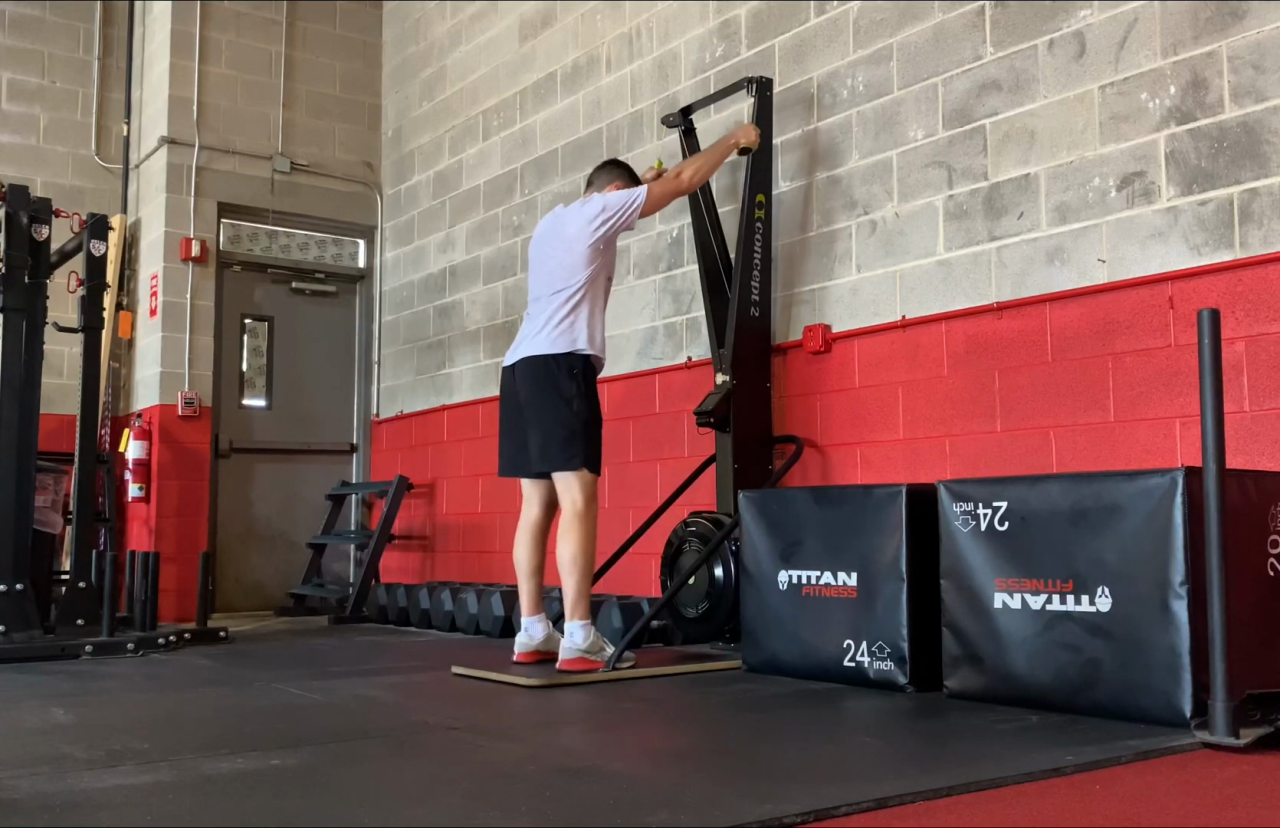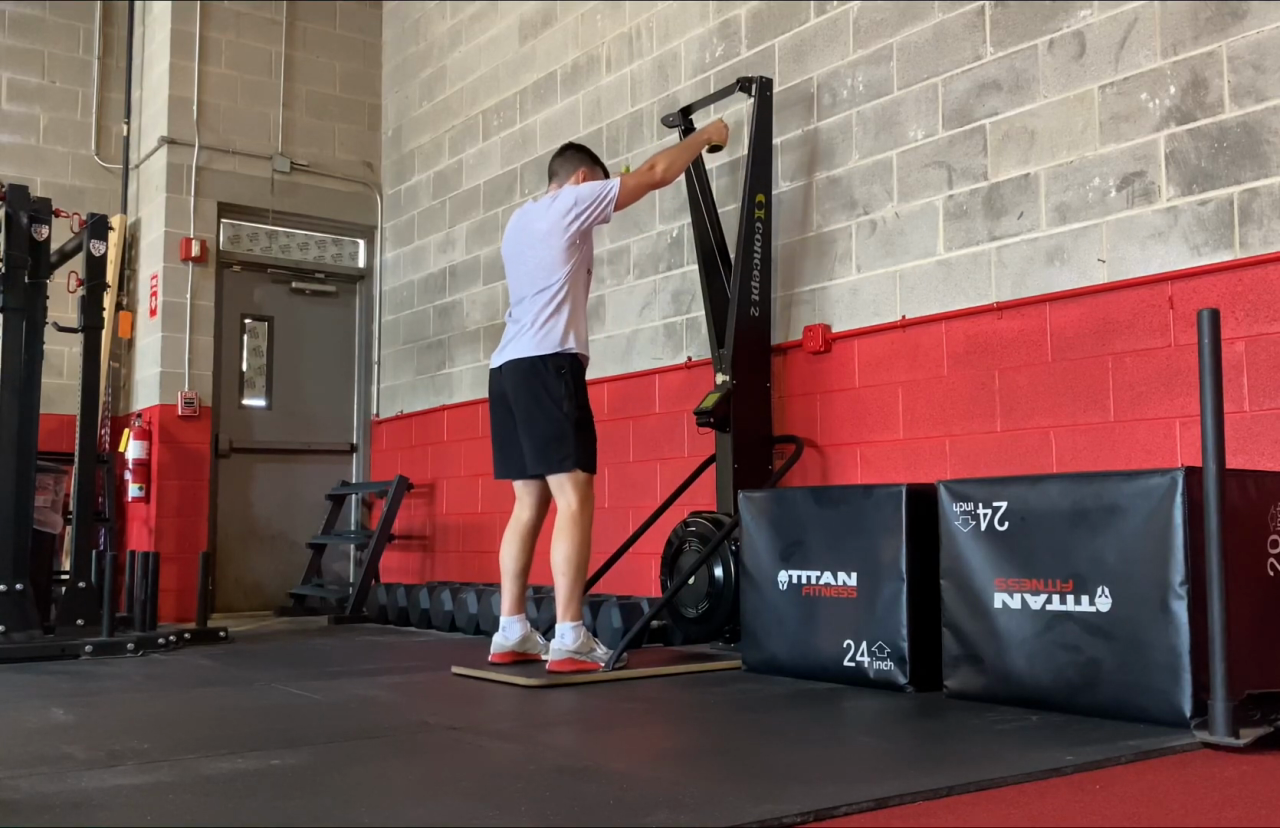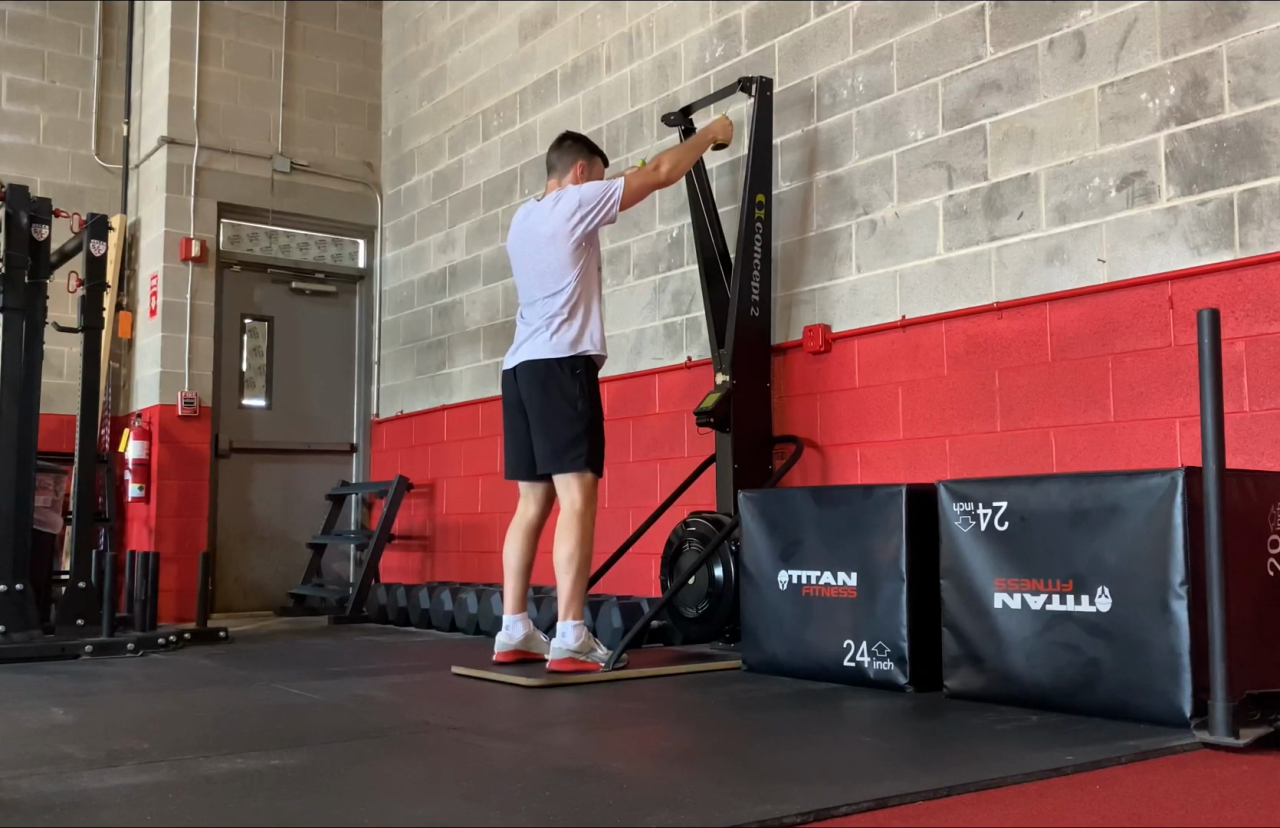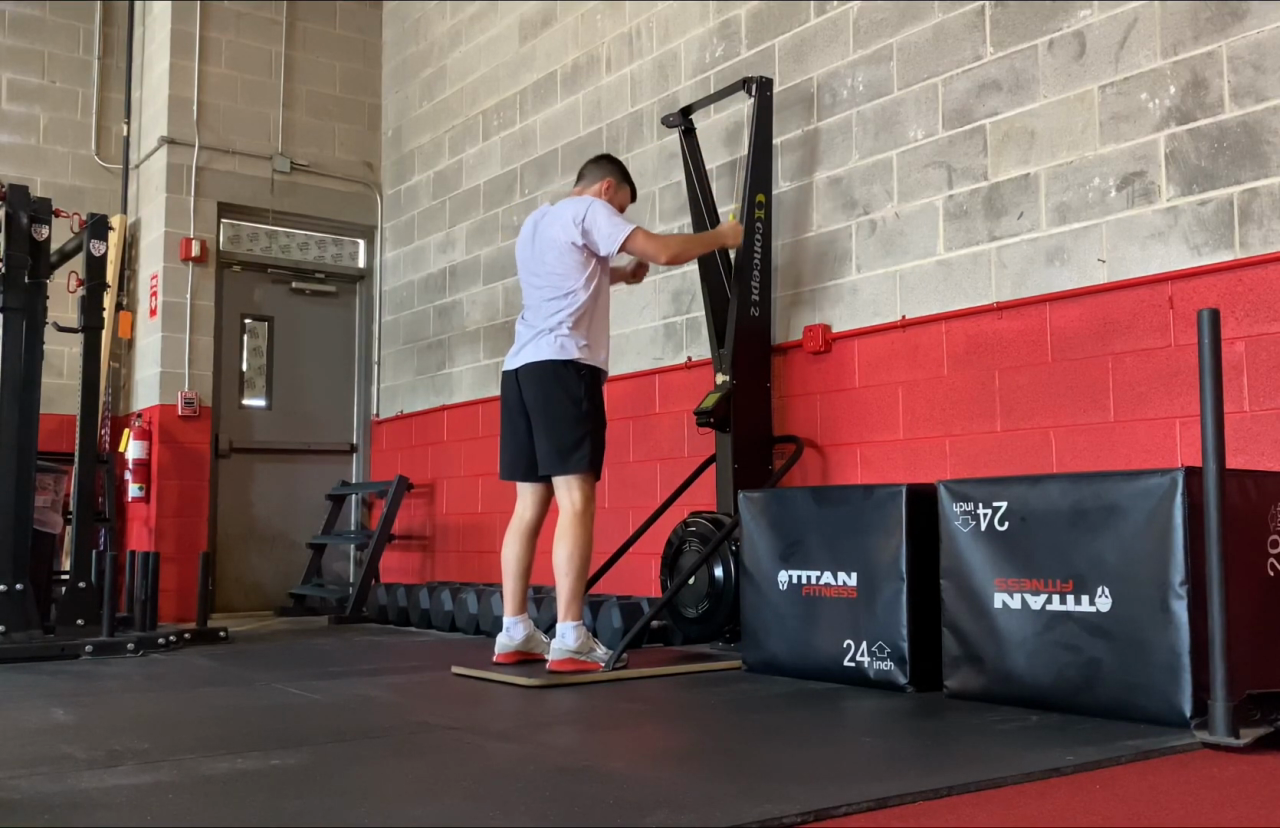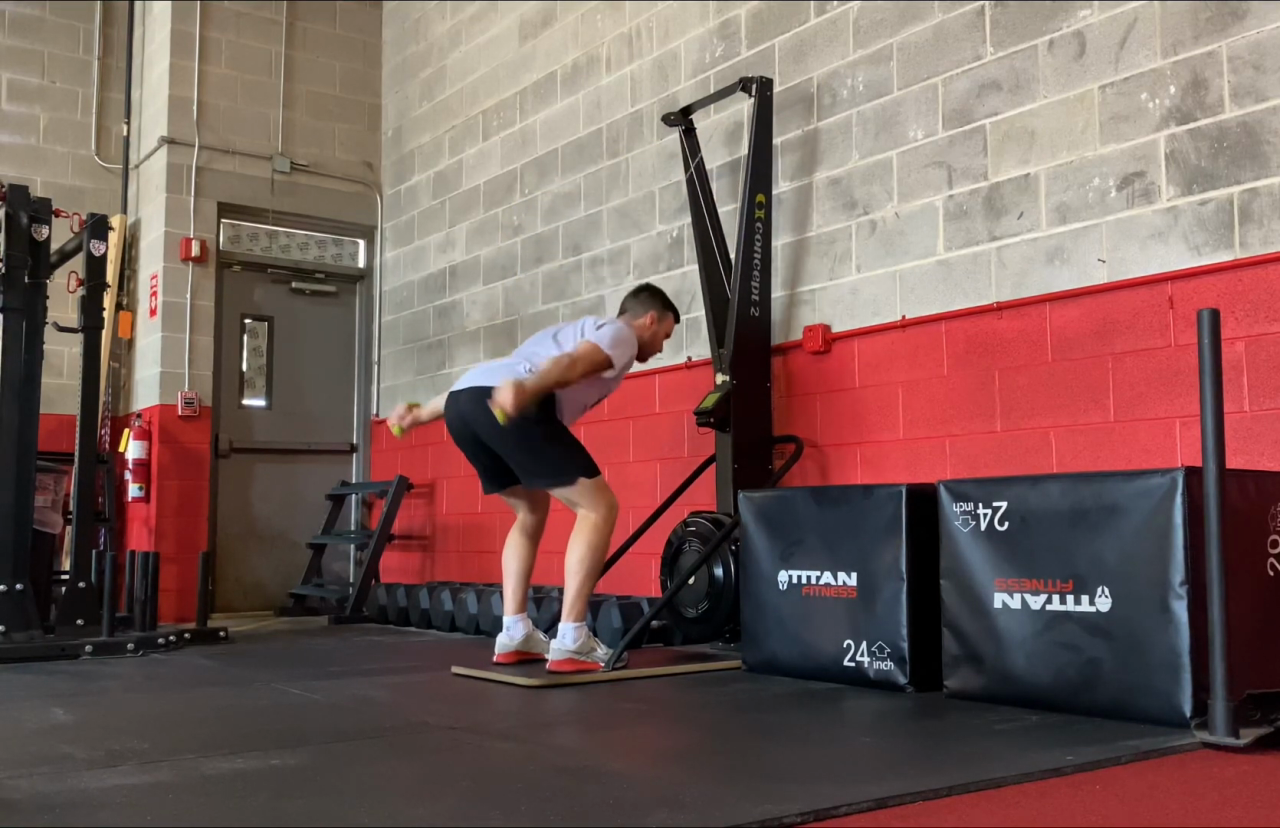
dt=1s
person 1, frame 1
left shoulder: (552, 221)
right shoulder: (599, 209)
right elbow: (683, 180)
left wrist: (641, 180)
right wrist: (735, 139)
left hip: (520, 366)
right hip: (558, 363)
left knee: (538, 504)
right knee: (577, 500)
left ankle: (533, 631)
right ankle: (579, 638)
person 1, frame 2
left shoulder: (521, 218)
right shoulder: (571, 202)
right elbow: (657, 172)
left wrist: (604, 186)
right wrist: (706, 135)
left hip: (508, 369)
right hip: (547, 364)
left knee: (529, 505)
right knee: (573, 500)
left ankle: (512, 632)
right ankle: (570, 640)
person 1, frame 3
left shoulder: (525, 216)
right shoulder: (575, 203)
right elbow: (661, 173)
left wrist: (614, 182)
right wrist: (711, 134)
left hip: (522, 368)
right hip: (561, 365)
left knee: (533, 503)
right knee: (576, 499)
left ankle: (514, 630)
right ankle: (570, 638)
person 1, frame 4
left shoulder: (536, 222)
right shoulder: (588, 211)
right elbow: (664, 251)
left wrist: (617, 275)
right wrist: (720, 237)
left hip: (521, 366)
right hip: (562, 364)
left knee: (531, 504)
right knee: (576, 500)
left ankle: (515, 633)
right ankle: (569, 640)
person 1, frame 5
left shoulder: (589, 329)
right shoulder: (623, 335)
right elbow: (573, 364)
left wrist: (423, 414)
right wrist: (522, 392)
left hip: (460, 402)
right hip: (501, 403)
left knee: (533, 509)
right knee: (597, 508)
left ankle: (515, 634)
right ankle: (572, 642)
